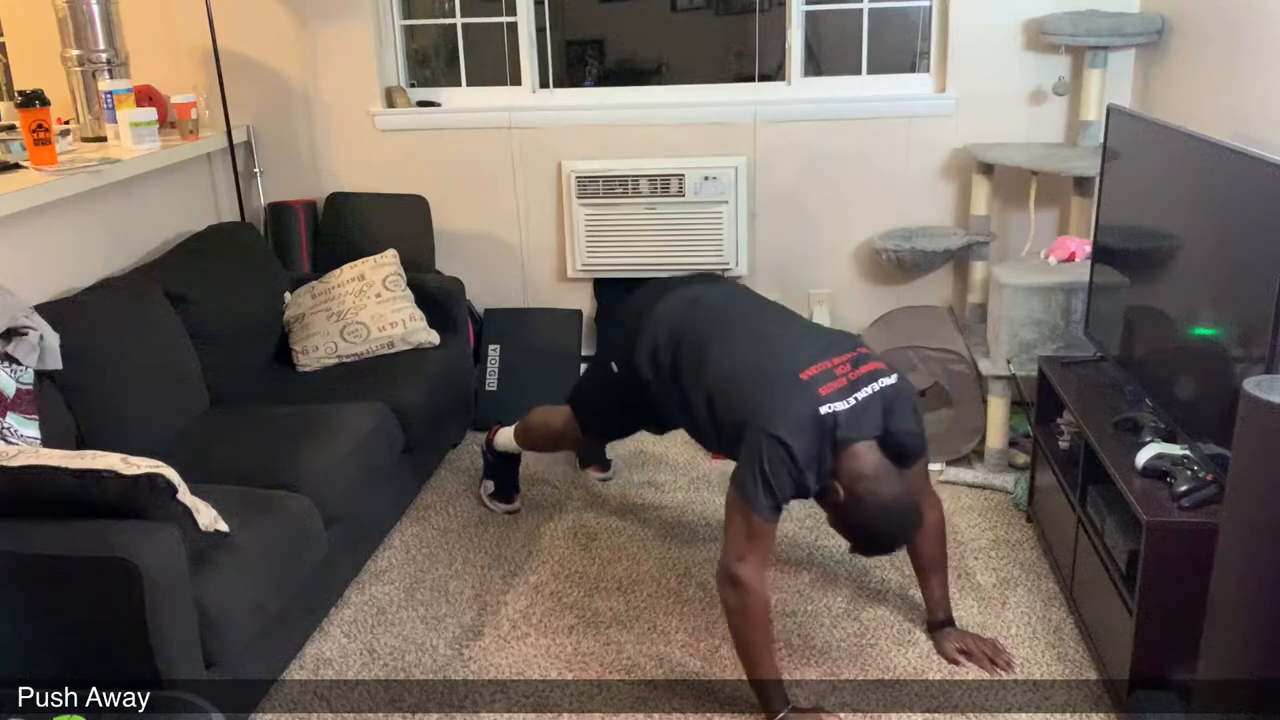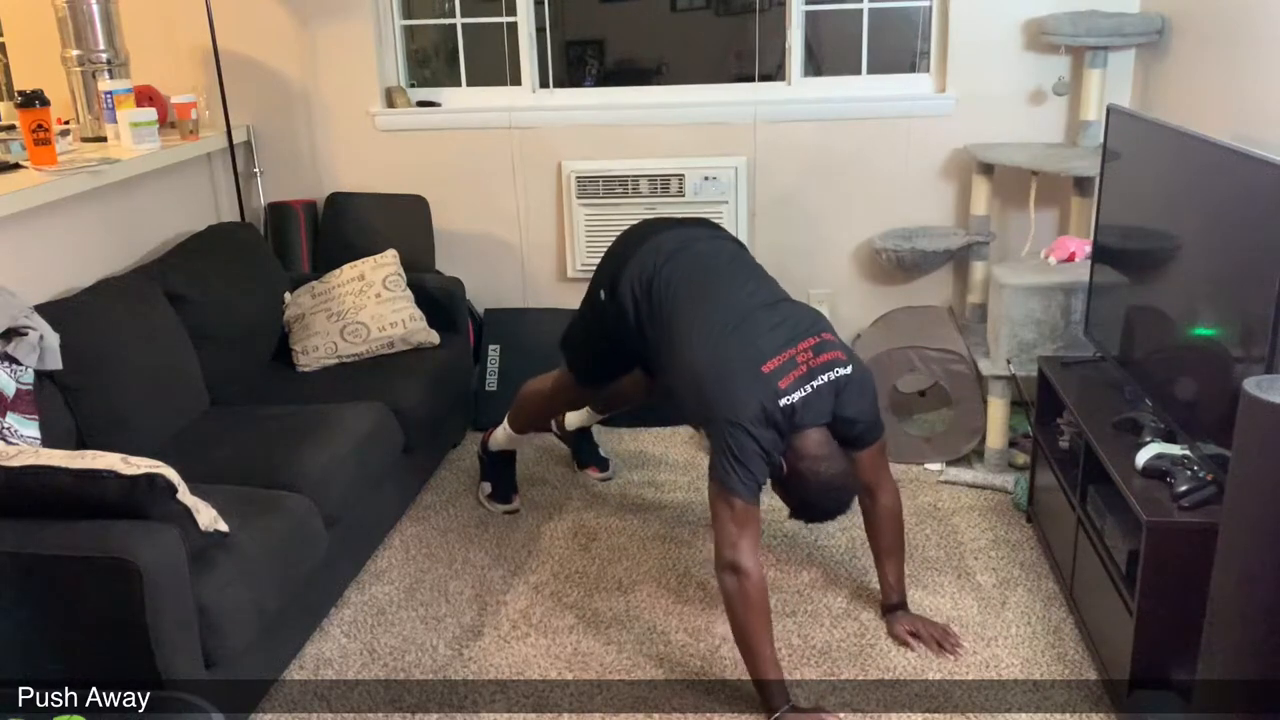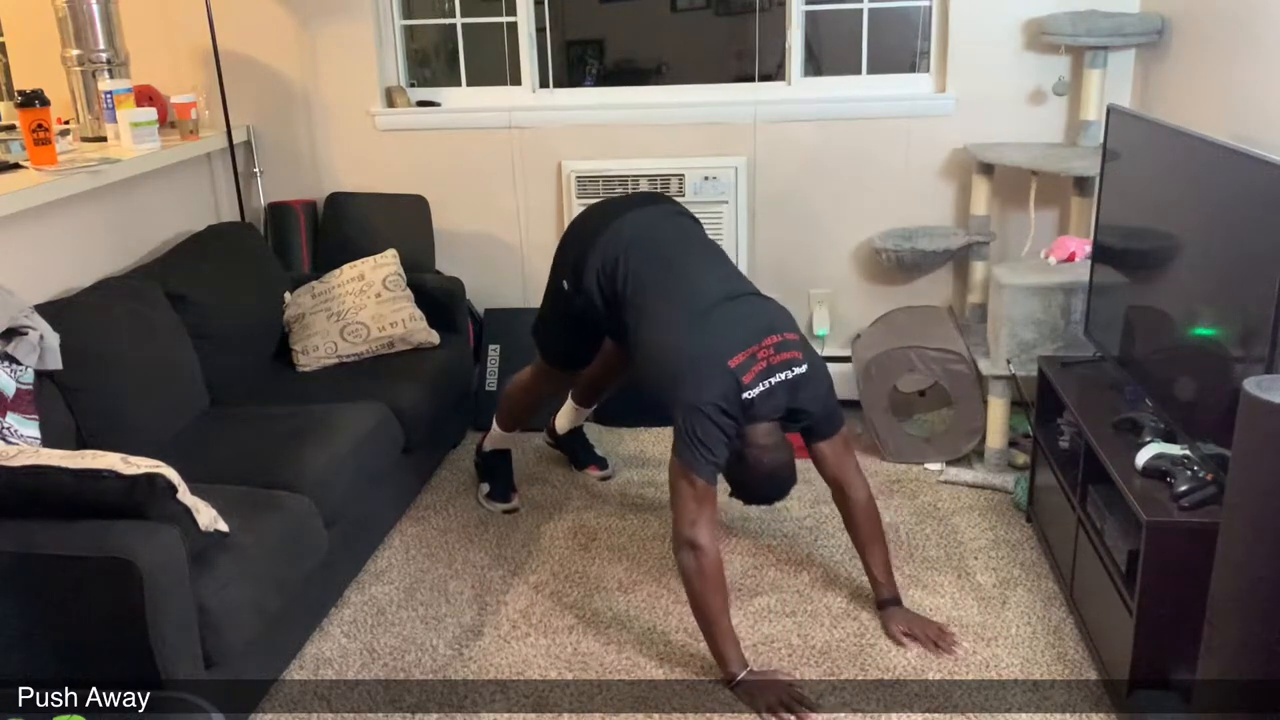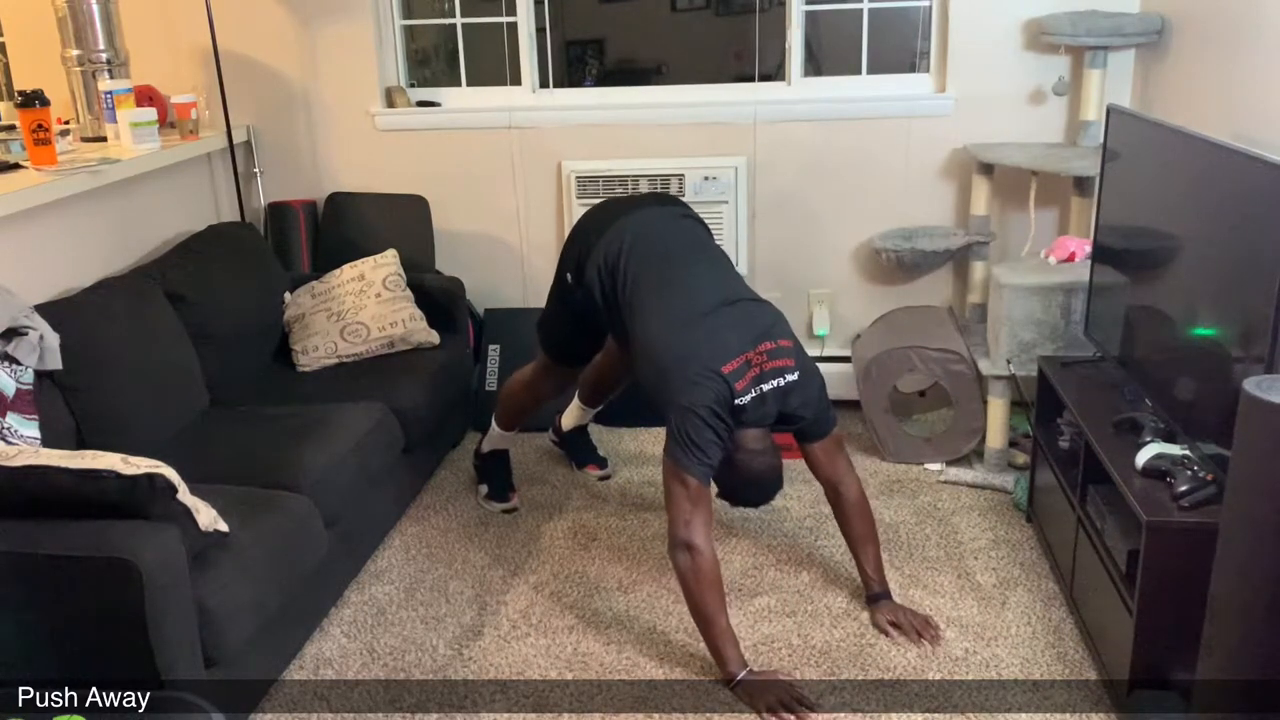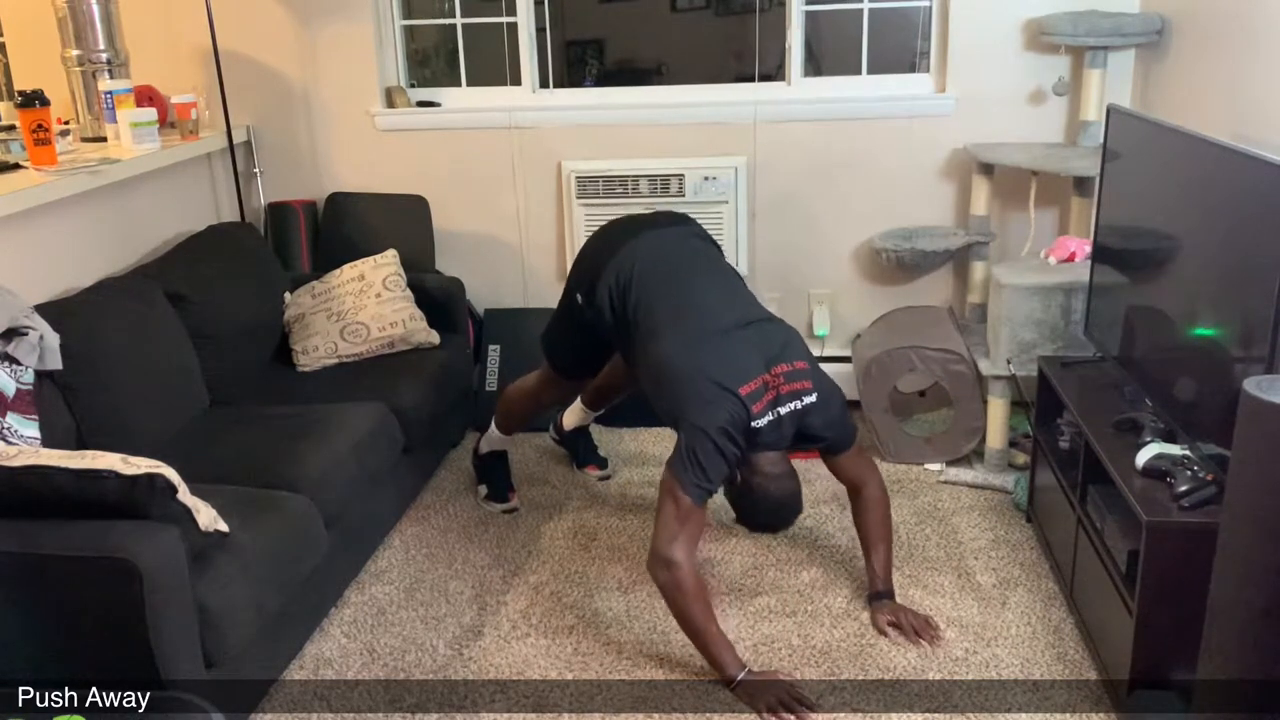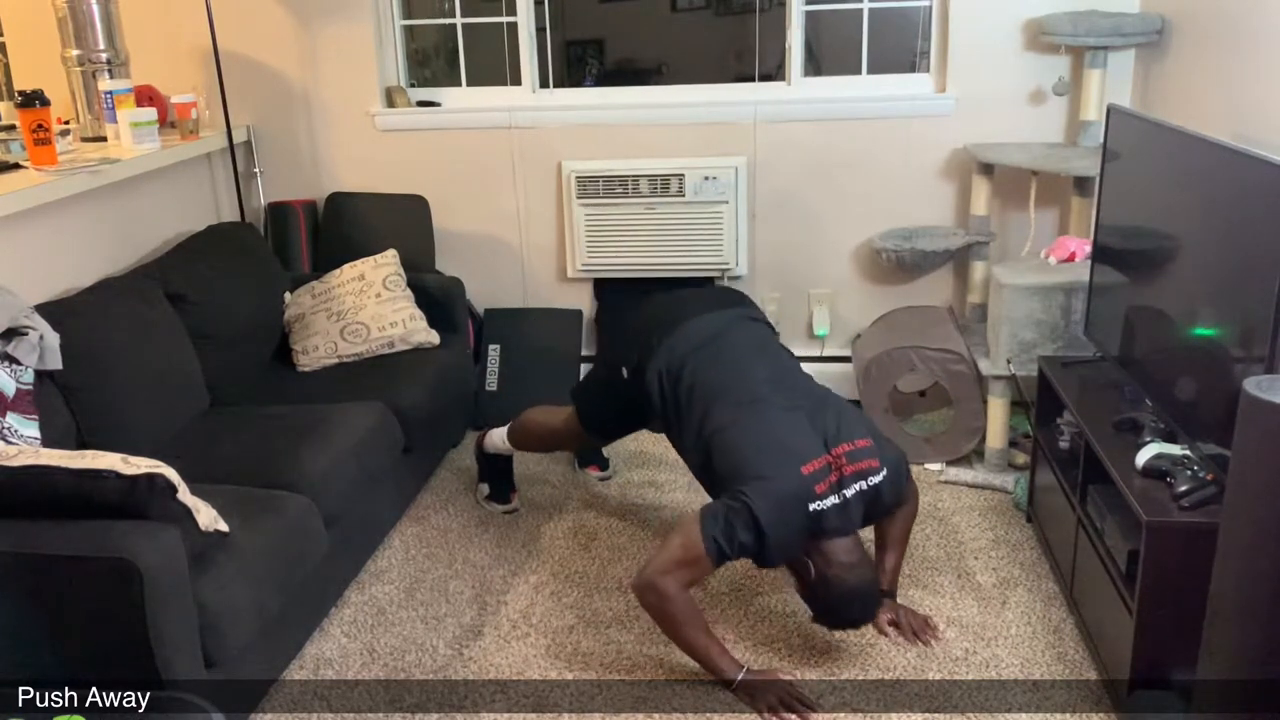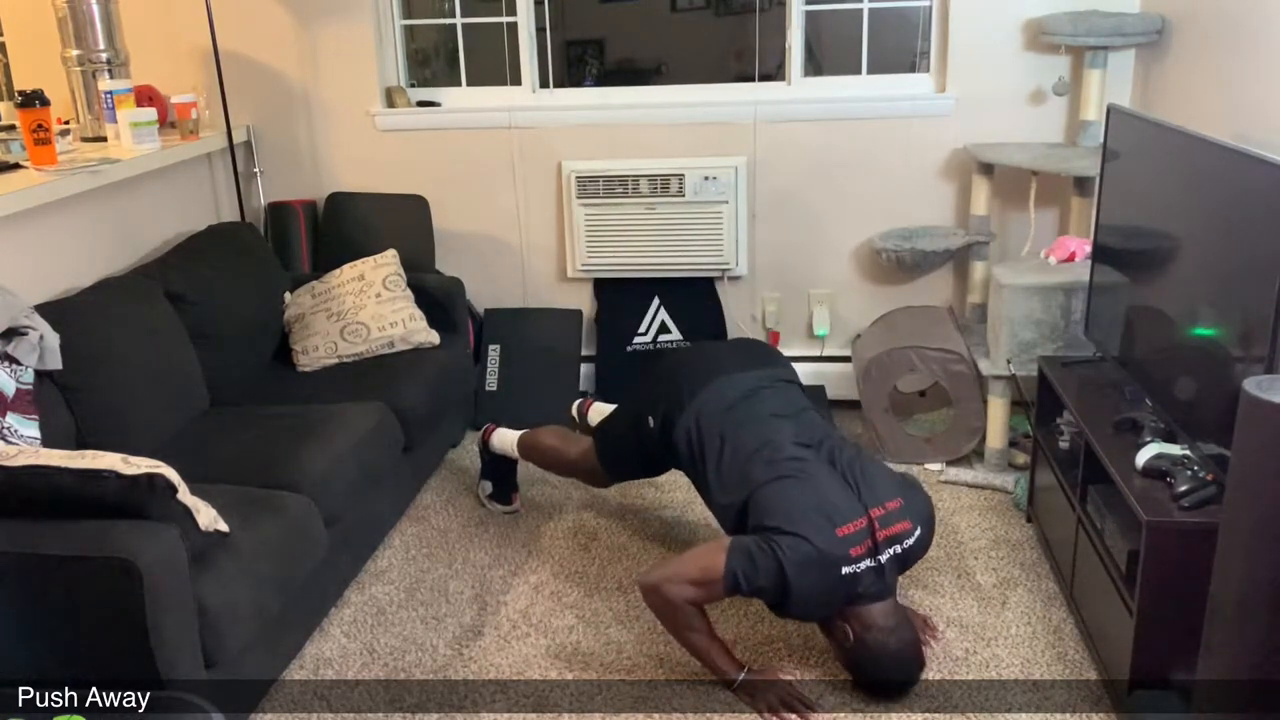
dt=0.7s
person 1, frame 1
left shoulder: (897, 404)
right shoulder: (787, 438)
left elbow: (925, 505)
right elbow: (740, 574)
left wrist: (942, 623)
left hip: (714, 307)
right hip: (657, 330)
right knee: (583, 426)
left ankle: (592, 403)
right ankle: (504, 444)
person 1, frame 2
left shoulder: (850, 384)
right shoulder: (747, 418)
left elbow: (880, 491)
right elbow: (738, 565)
left wrist: (896, 606)
left hip: (706, 248)
right hip: (638, 268)
left knee: (648, 378)
right knee: (575, 384)
left ankle: (574, 426)
right ankle: (499, 445)
person 1, frame 3
left shoulder: (804, 377)
right shoulder: (708, 403)
left elbow: (849, 482)
right elbow: (694, 543)
left wrist: (890, 603)
right wrist: (738, 675)
left hip: (664, 224)
right hip: (601, 245)
left knee: (619, 353)
right knee: (553, 372)
left ankle: (566, 427)
right ankle: (494, 447)
person 1, frame 4
left shoulder: (798, 379)
right shoulder: (699, 405)
left elbow: (842, 480)
right elbow: (689, 544)
left wrist: (879, 595)
right wrist: (738, 674)
left hip: (671, 223)
right hip: (604, 244)
left knee: (623, 355)
right knee: (557, 370)
left ankle: (571, 427)
right ankle: (493, 447)
person 1, frame 5
left shoulder: (816, 398)
right shoulder: (715, 428)
left elbow: (866, 482)
right elbow: (670, 559)
left wrist: (882, 594)
right wrist: (738, 676)
left hip: (682, 240)
right hip: (615, 265)
left knee: (631, 366)
right knee: (558, 382)
left ankle: (572, 426)
right ankle: (492, 447)
person 1, frame 6
left shoulder: (883, 470)
right shoulder: (772, 512)
right elbow: (655, 583)
left wrist: (885, 595)
right wrist: (738, 678)
left hip: (732, 317)
right hip: (662, 342)
right knee: (577, 430)
left ankle: (586, 410)
right ankle: (496, 444)
person 1, frame 7
left shoulder: (915, 518)
right shoulder: (805, 565)
right elbow: (661, 585)
left wrist: (886, 599)
right wrist: (740, 678)
left hip: (760, 367)
right hip: (690, 396)
right knee: (593, 465)
left ankle: (595, 412)
right ankle: (501, 443)
